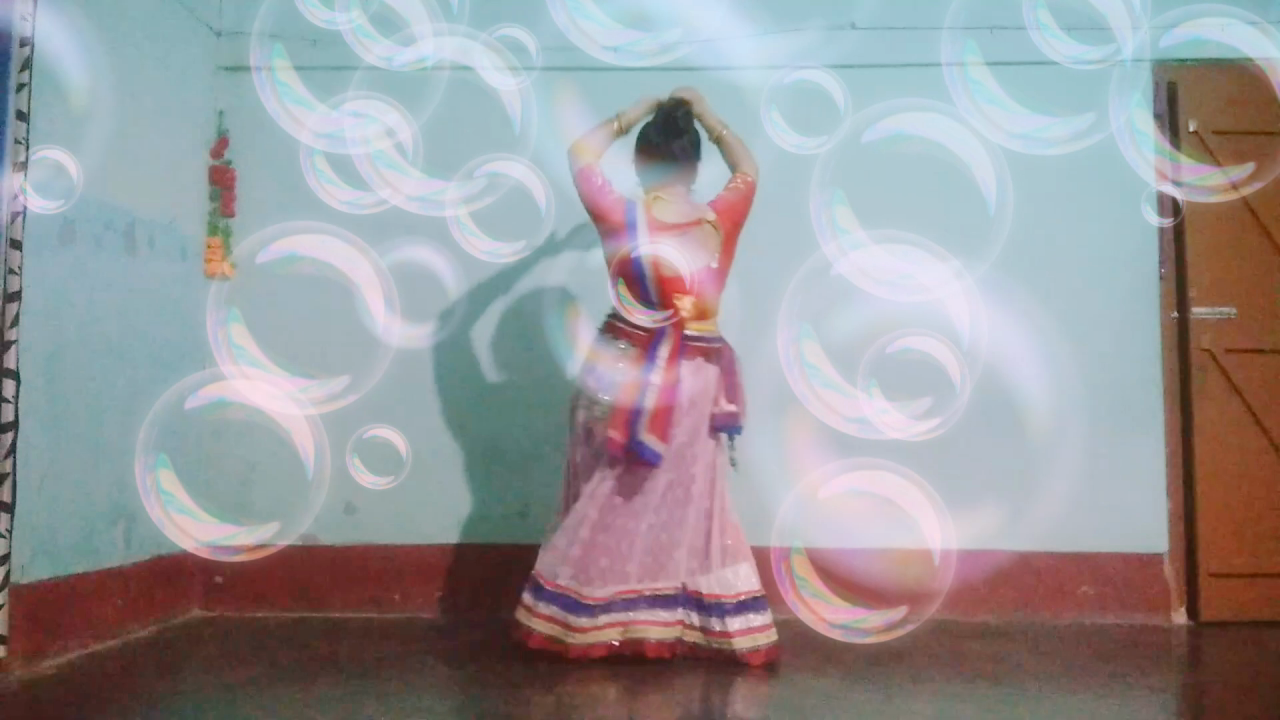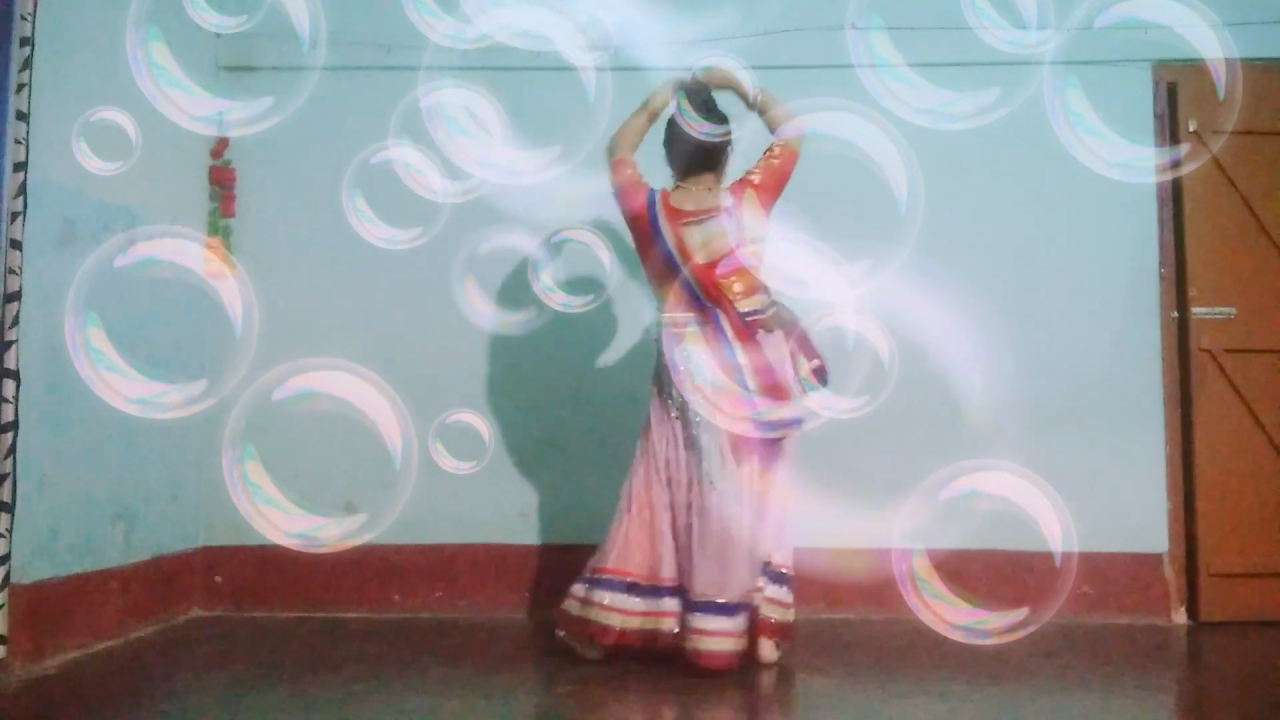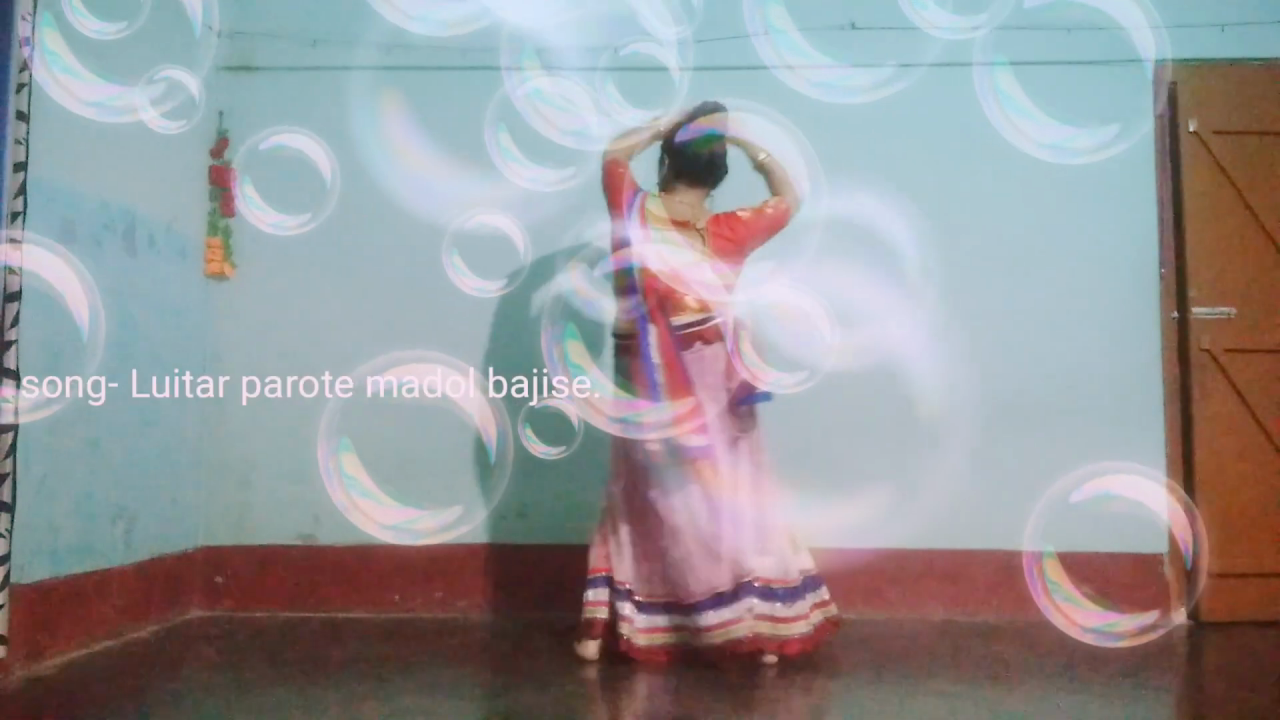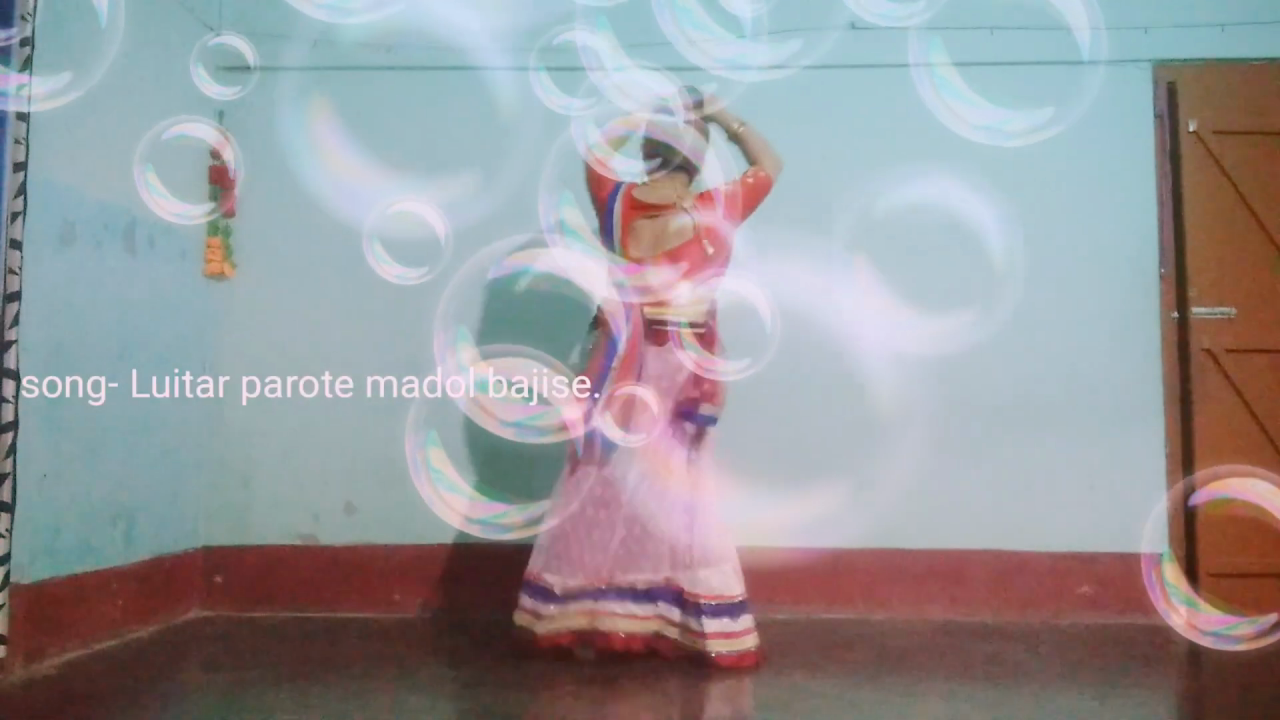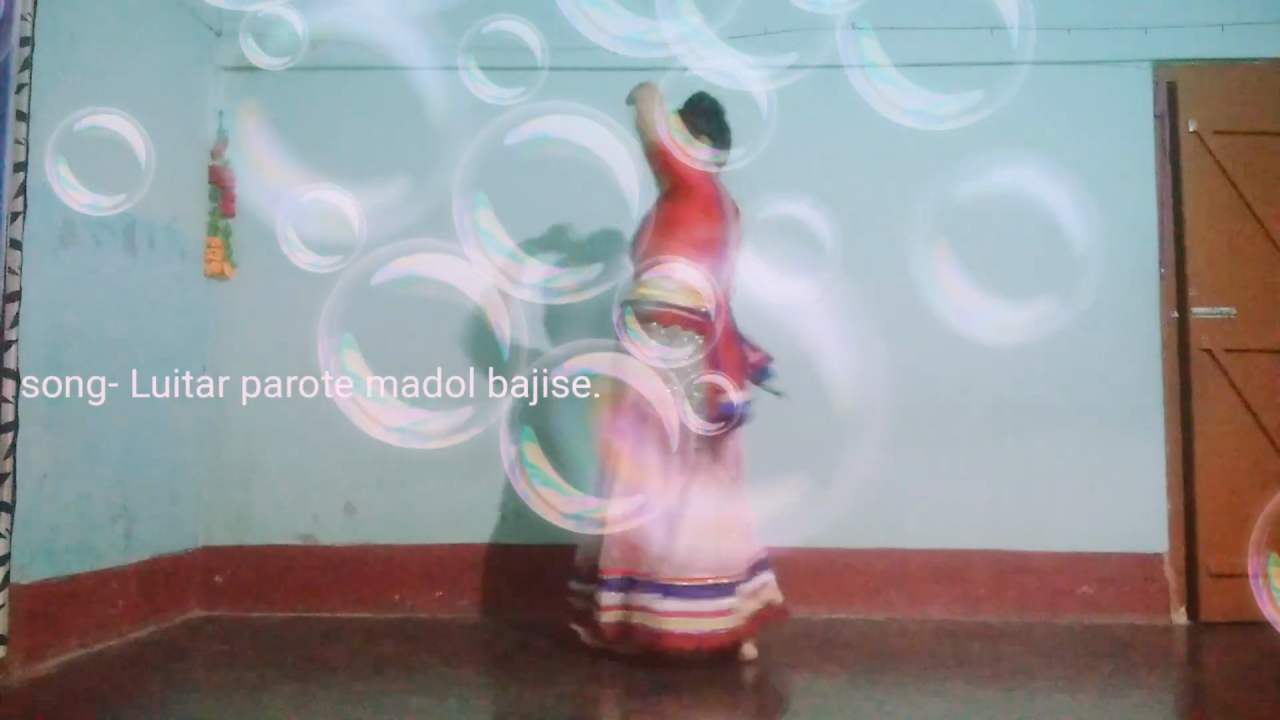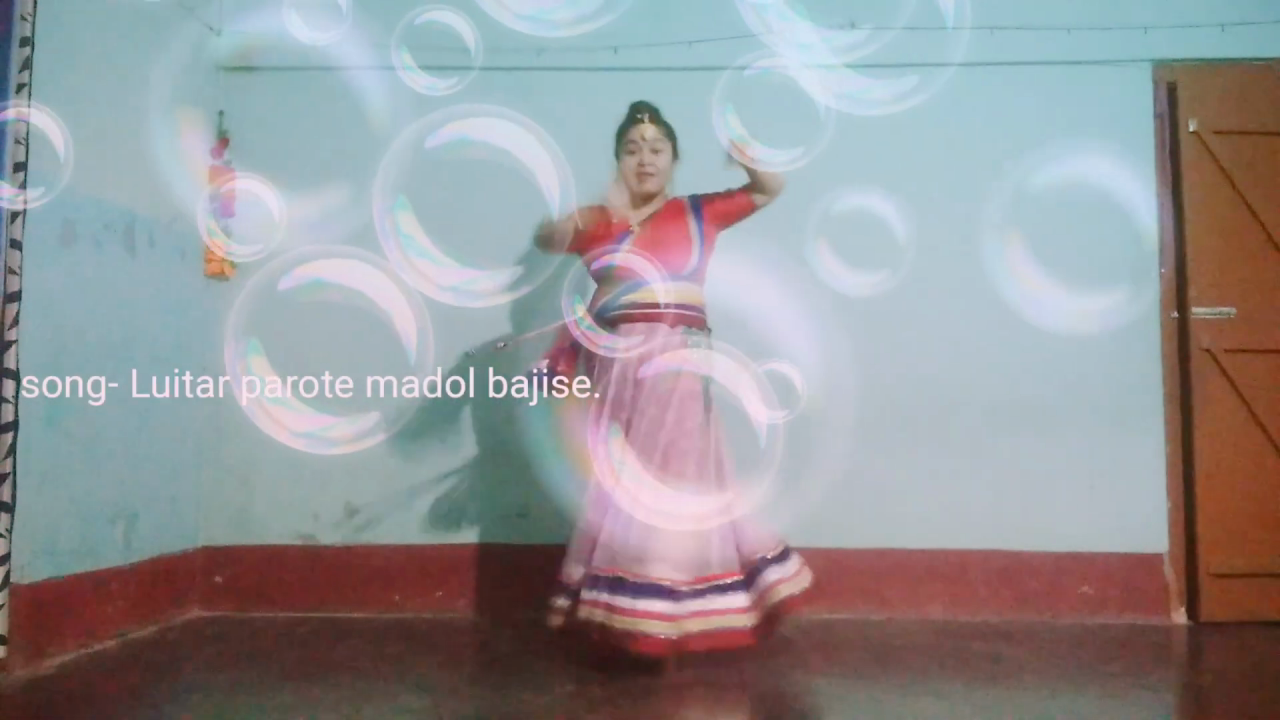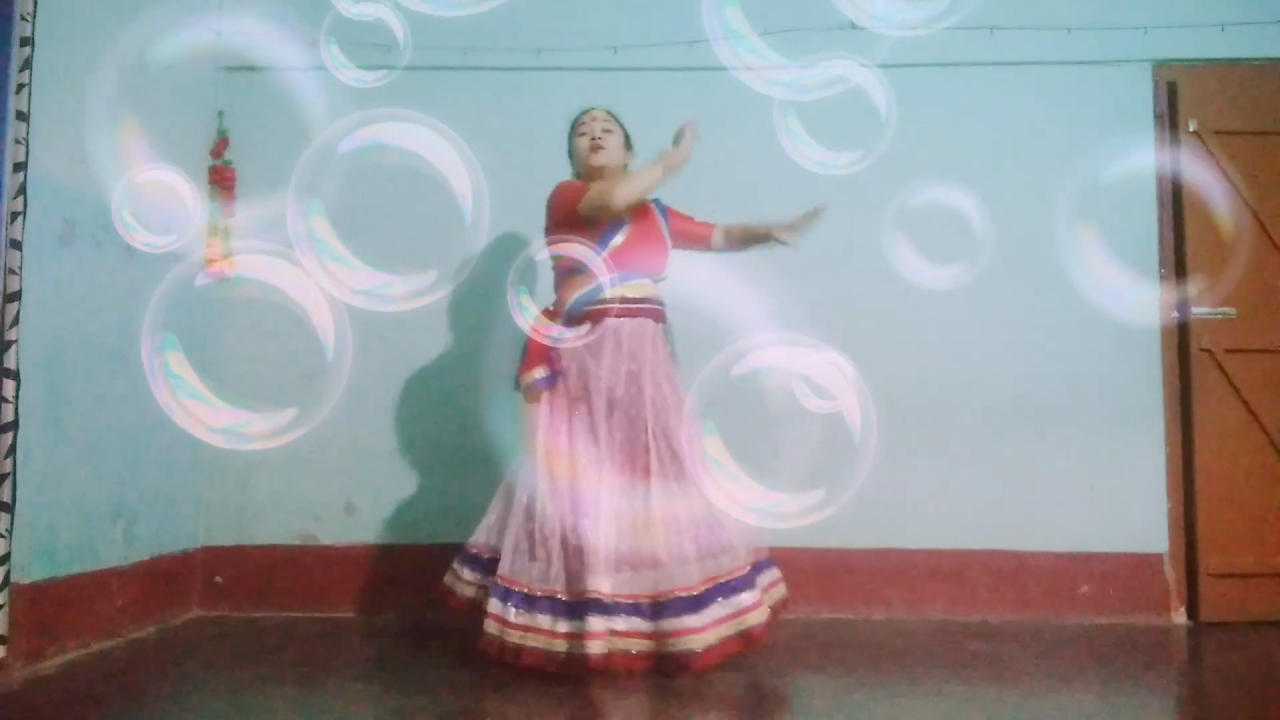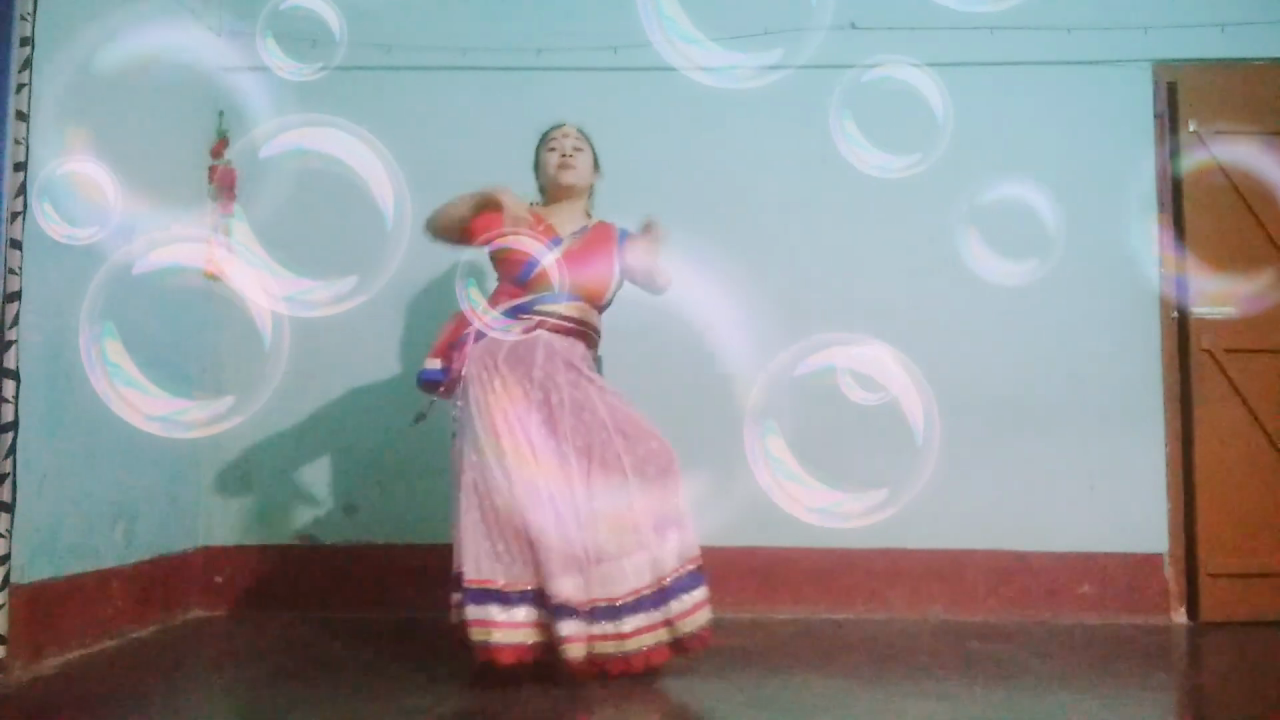
dt=0.5s
person 1, frame 1
left shoulder: (623, 219)
right shoulder: (722, 221)
left elbow: (581, 157)
right elbow: (747, 169)
left wrist: (634, 114)
right wrist: (706, 114)
left hip: (624, 374)
right hip: (694, 384)
left knee: (605, 505)
right knee: (695, 506)
left ankle: (582, 628)
right ankle: (744, 634)
person 1, frame 2
left shoulder: (646, 210)
right shoulder: (747, 205)
left elbow: (616, 155)
right elbow: (790, 136)
left wrist: (660, 99)
right wrist: (741, 88)
right hip: (758, 364)
left knee: (664, 496)
right knee: (754, 497)
left ankle: (605, 629)
right ankle: (761, 632)
person 1, frame 3
left shoulder: (630, 210)
right shoulder: (727, 234)
left elbow: (614, 154)
right elbow: (791, 198)
left wrist: (669, 125)
right wrist: (748, 142)
left hip: (643, 380)
right hip: (711, 378)
left knee: (636, 505)
right knee: (733, 500)
left ankle: (599, 629)
right ankle: (763, 632)
person 1, frame 4
left shoulder: (615, 200)
right shoulder: (717, 211)
left elbow: (596, 151)
right elbow: (769, 163)
left wrist: (657, 117)
right wrist: (723, 117)
left hip: (617, 365)
right hip: (680, 372)
left knee: (600, 491)
right knee: (682, 496)
left ankle: (586, 624)
right ankle: (714, 634)
person 1, frame 5
left shoulder: (694, 192)
right shoulder: (711, 202)
left elbow: (650, 119)
left wrist: (648, 98)
right wrist: (667, 117)
right hip: (702, 363)
left knee: (647, 489)
right knee: (710, 491)
left ankle: (635, 622)
right ankle: (735, 626)
person 1, frame 6
left shoulder: (699, 213)
right shoulder: (596, 220)
left elbow: (769, 190)
right elbow: (547, 238)
left wrist: (748, 157)
right wrist: (590, 214)
left hip: (676, 362)
right hip: (615, 365)
left knee: (673, 481)
right knee: (627, 486)
left ankle: (668, 620)
right ankle: (633, 611)
person 1, frame 7
left shoulder: (657, 217)
right shoulder: (566, 198)
left elbow: (721, 236)
right elbow: (613, 200)
left wrist: (773, 229)
right wrist: (674, 157)
left hip: (646, 362)
right hip: (580, 361)
left knee: (664, 480)
right knee: (571, 485)
left ankle: (673, 626)
right ankle: (572, 629)
person 1, frame 8
left shoulder: (616, 239)
right shoulder: (514, 220)
left elbow: (659, 282)
right elbow: (437, 227)
left wrist: (648, 252)
right wrist: (483, 200)
left hip: (571, 375)
right hip: (505, 366)
left knee: (633, 465)
right knee: (514, 485)
left ankle: (609, 626)
right ankle: (523, 630)
